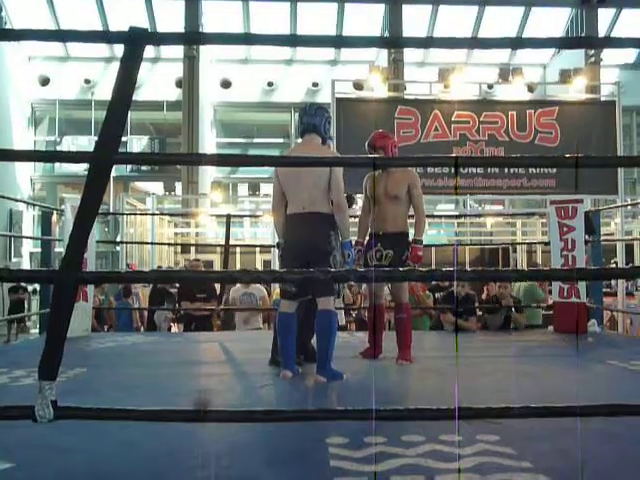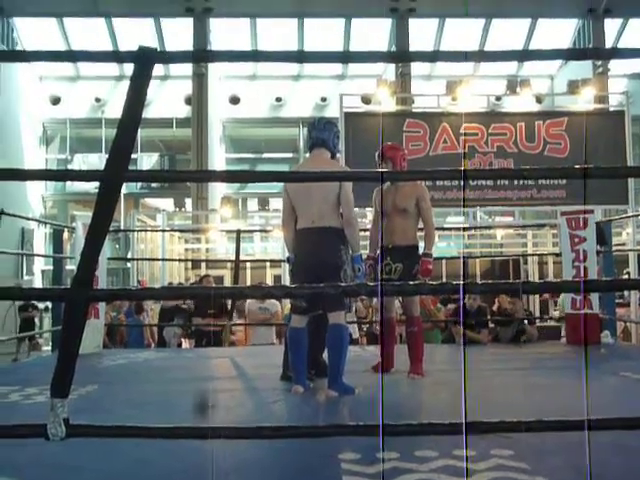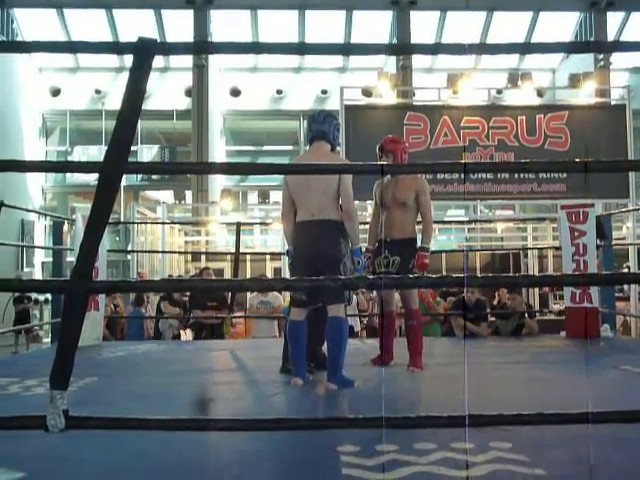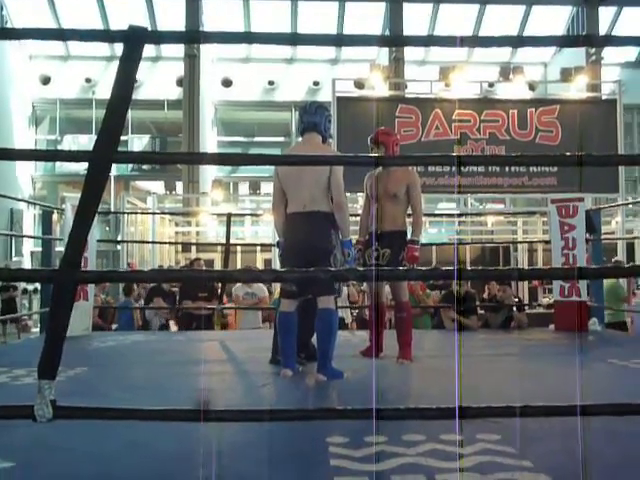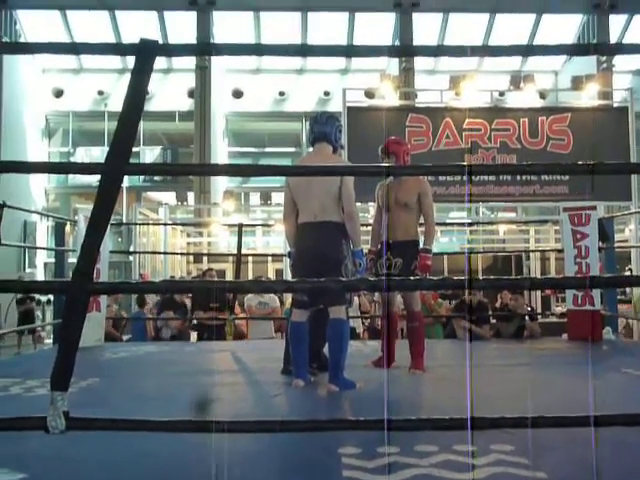
dt=0.4s
person 1, frame 1
right shoulder: (330, 156)
left elbow: (277, 208)
right elbow: (339, 203)
left wrist: (282, 240)
right wrist: (346, 240)
left hip: (293, 231)
right hip: (321, 229)
left knee: (288, 300)
right knee: (326, 299)
left ankle: (287, 364)
right ankle: (323, 368)
person 1, frame 2
right shoulder: (339, 171)
left elbow: (287, 223)
right elbow: (348, 218)
left wrist: (292, 254)
right wrist: (356, 254)
left hip: (303, 245)
right hip: (331, 243)
left knee: (299, 314)
right knee: (337, 313)
left ankle: (298, 380)
right ankle: (335, 382)
person 1, frame 3
right shoulder: (339, 163)
left elbow: (286, 215)
right elbow: (348, 211)
left wrist: (292, 247)
right wrist: (356, 247)
left hip: (302, 238)
right hip: (330, 236)
left knee: (298, 308)
right knee: (336, 307)
left ankle: (298, 372)
right ankle: (334, 375)
person 1, frame 4
right shoulder: (330, 155)
left elbow: (277, 207)
right elbow: (339, 202)
left wrist: (282, 239)
right wrist: (346, 238)
left hip: (293, 230)
right hip: (321, 228)
left knee: (288, 299)
right knee: (326, 298)
left ankle: (287, 363)
right ankle: (324, 367)
person 1, frame 5
right shoulder: (341, 165)
left elbow: (288, 216)
right elbow: (350, 212)
left wrist: (293, 249)
right wrist: (357, 249)
left hip: (304, 239)
right hip: (332, 238)
left knee: (300, 309)
right knee: (338, 308)
left ankle: (299, 373)
right ankle: (336, 377)
person 2, frame 1
left shoulder: (409, 176)
right shoulder: (369, 179)
left elbow: (420, 212)
left wrist: (417, 243)
right wrist: (359, 243)
left hip: (398, 239)
right hip: (374, 239)
left knee: (400, 294)
right knee: (374, 294)
left ankle: (404, 349)
right ankle: (374, 345)
person 2, frame 2
left shoulder: (417, 189)
right shoulder: (379, 193)
left elbow: (429, 226)
left wrist: (427, 256)
right wrist: (371, 256)
left hip: (408, 252)
right hip: (384, 253)
left knee: (411, 307)
right knee: (385, 308)
left ankle: (416, 363)
right ankle: (386, 359)
person 2, frame 3
left shoulder: (417, 183)
right shoulder: (379, 186)
left elbow: (427, 220)
left wrist: (424, 251)
right wrist: (369, 249)
left hip: (406, 245)
right hip: (383, 246)
left knee: (410, 301)
right knee: (385, 301)
left ankle: (416, 356)
right ankle: (385, 352)
person 2, frame 4
left shoulder: (409, 175)
right shoulder: (370, 178)
left elbow: (417, 213)
left wrist: (414, 243)
right wrist: (360, 241)
left hip: (397, 238)
right hip: (374, 238)
left knee: (400, 293)
right knee: (375, 293)
left ankle: (405, 349)
right ankle: (375, 344)
person 2, frame 5
left shoulder: (420, 184)
right shoulder: (381, 187)
left elbow: (429, 222)
left wrist: (426, 252)
right wrist: (372, 251)
left hip: (409, 247)
right hip: (385, 247)
left knee: (412, 302)
right knee: (387, 303)
left ankle: (418, 359)
right ankle: (387, 354)
